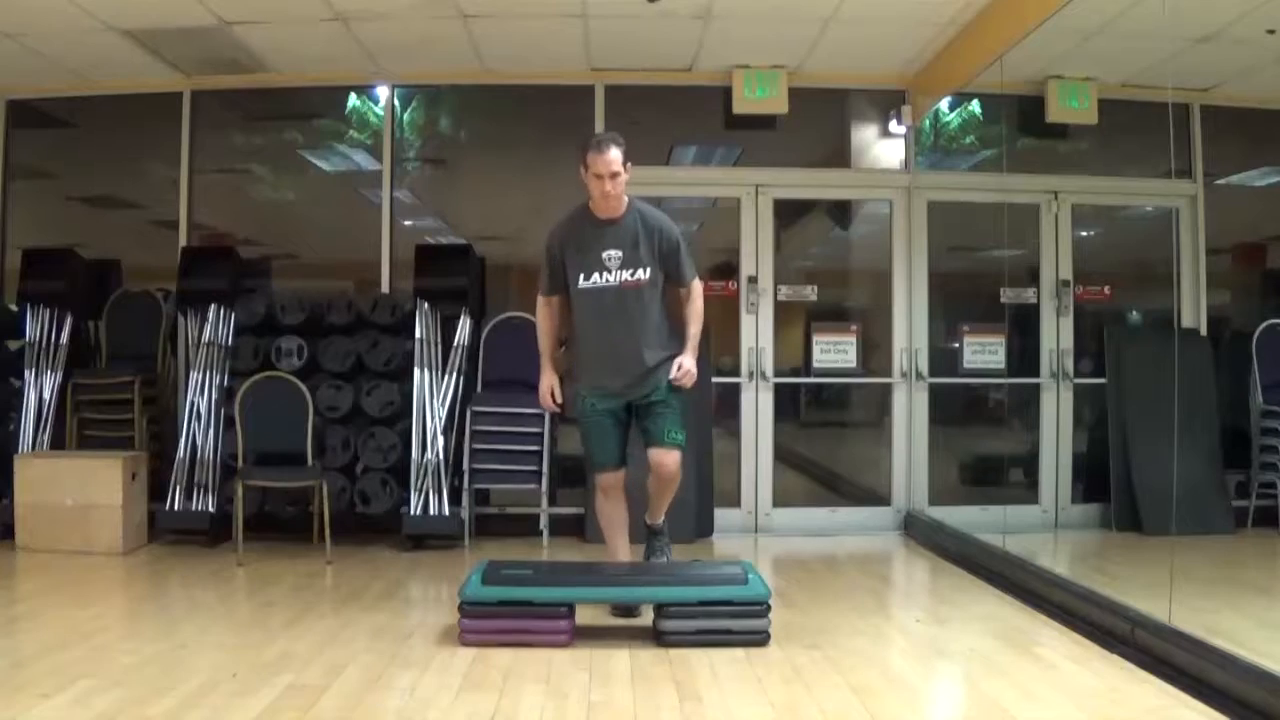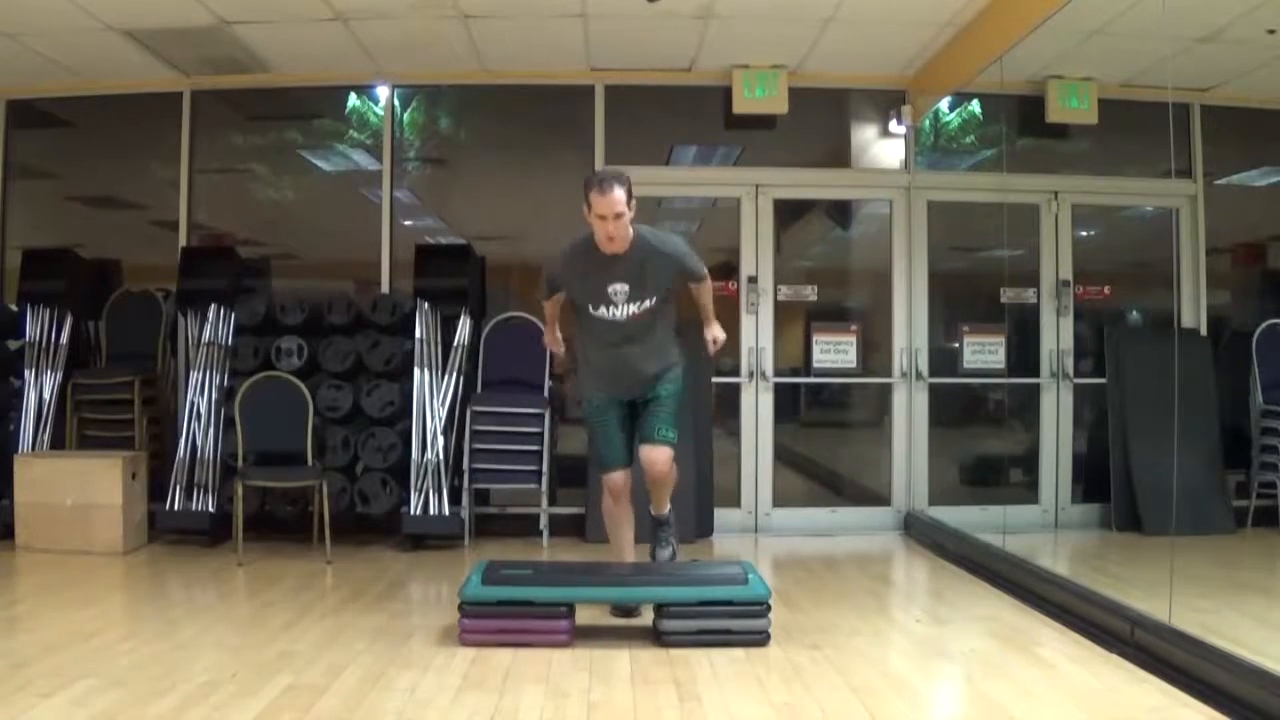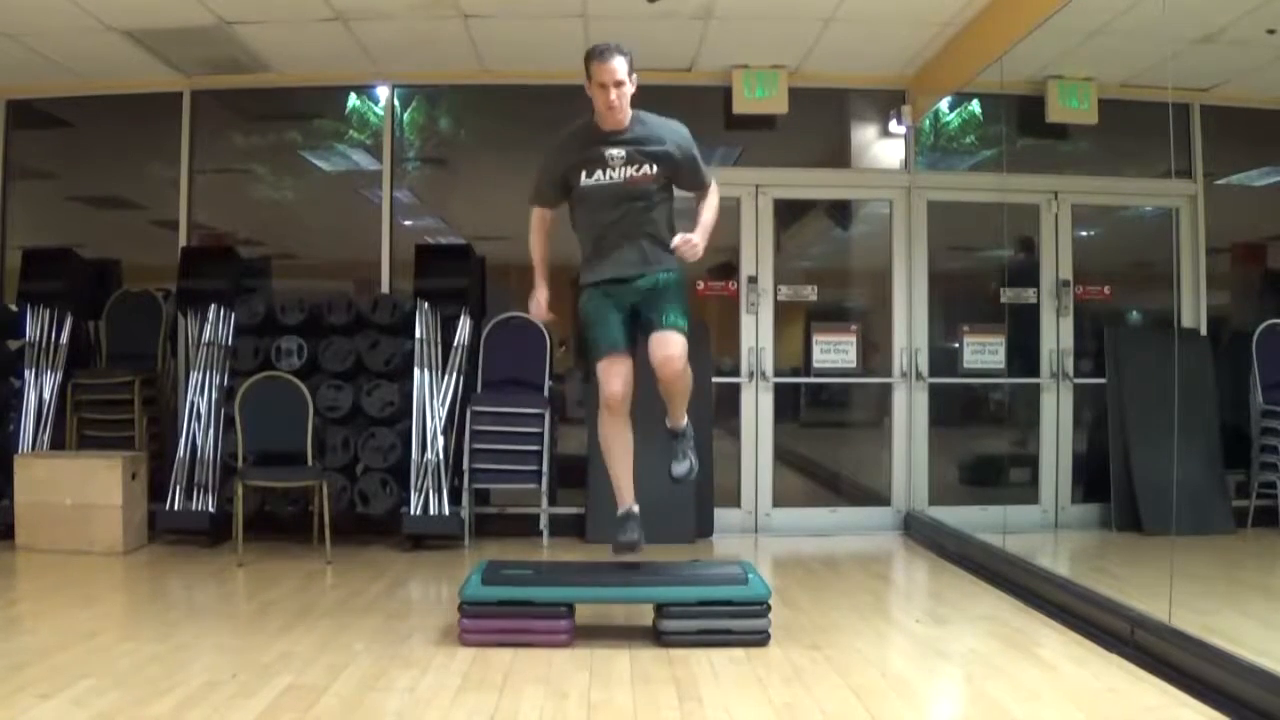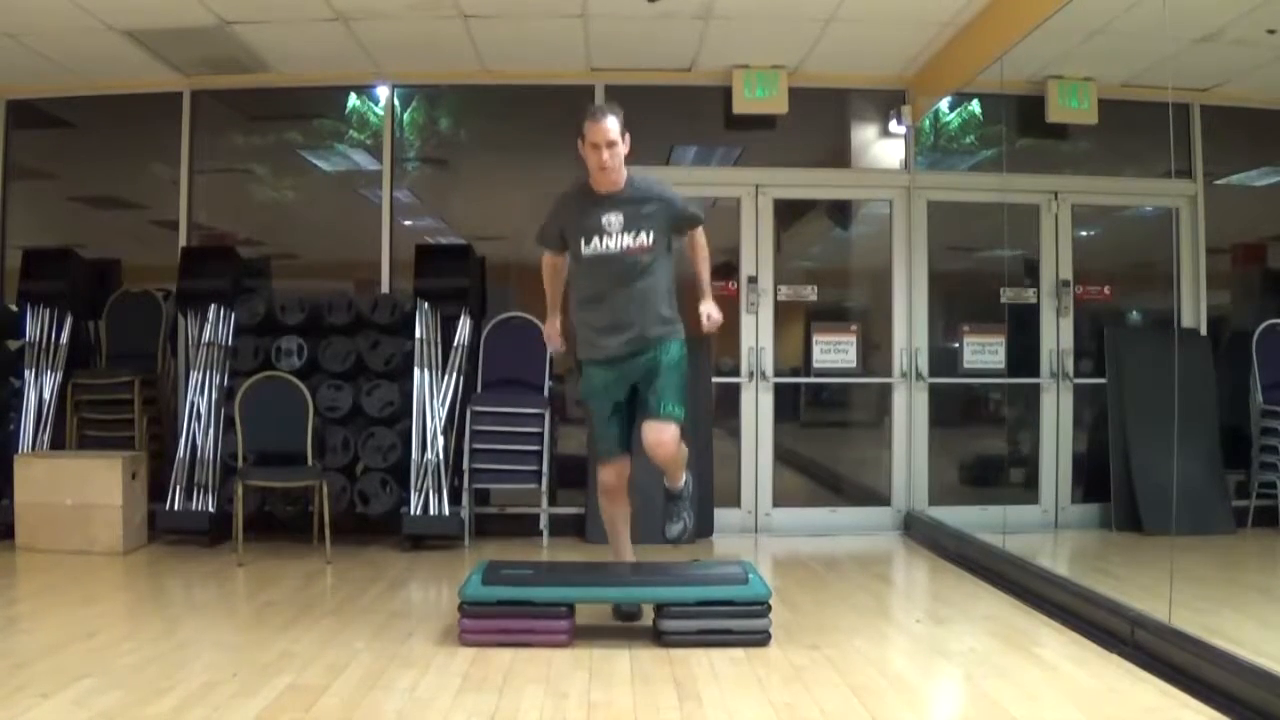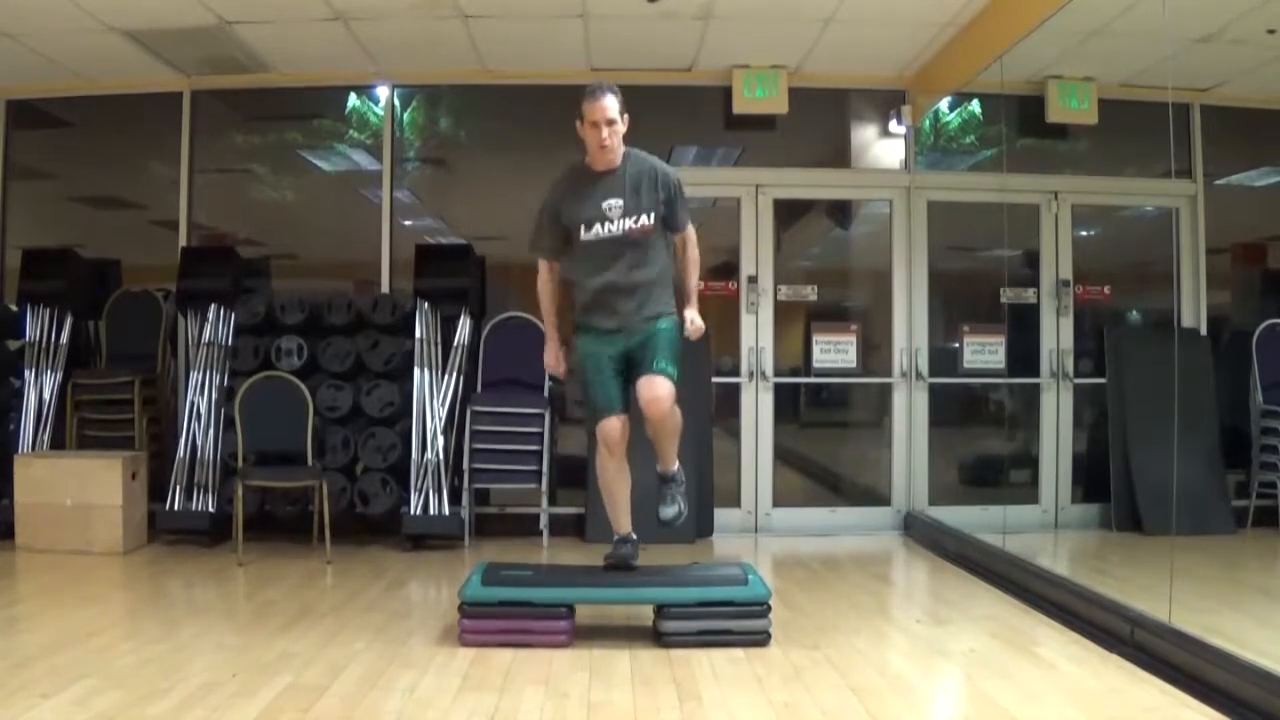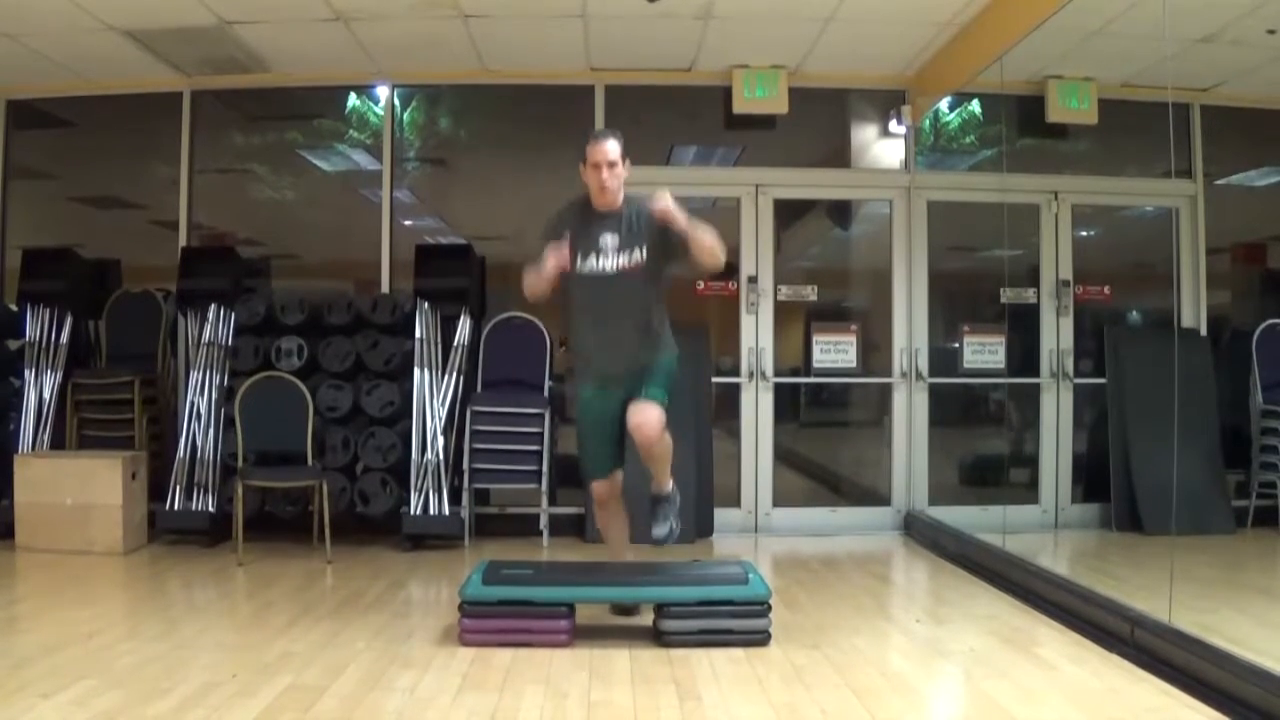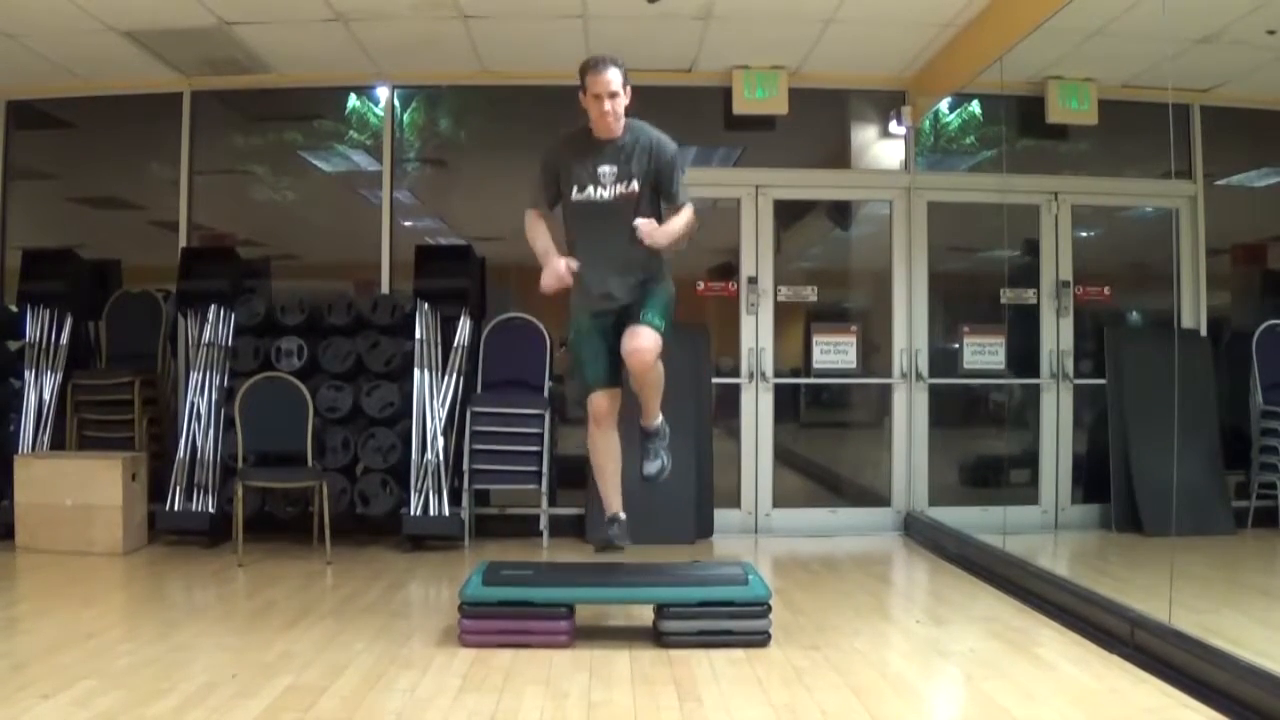
dt=0.7s
person 1, frame 1
left shoulder: (657, 226)
right shoulder: (565, 234)
left elbow: (691, 289)
right elbow: (549, 302)
left wrist: (690, 350)
right wrist: (547, 367)
left hip: (655, 372)
right hip: (595, 382)
left knee: (667, 463)
right knee: (608, 480)
left ankle: (656, 525)
person 1, frame 2
left shoulder: (666, 251)
right shoulder: (568, 262)
left elbow: (699, 279)
right elbow: (551, 298)
left wrist: (712, 324)
right wrist: (551, 331)
left hip: (659, 376)
right hip: (601, 386)
left knee: (657, 460)
right knee: (615, 481)
left ankle: (662, 515)
person 1, frame 3
left shoulder: (670, 136)
right shoulder: (569, 147)
left elbow: (708, 190)
right elbow: (541, 212)
left wrist: (700, 233)
right wrist: (540, 284)
left hip: (658, 273)
right hip: (601, 284)
left knee: (670, 358)
right knee: (614, 392)
left ankle: (679, 427)
right ankle: (627, 510)
person 1, frame 4
left shoulder: (660, 199)
right shoulder: (566, 210)
left elbow: (694, 231)
right elbow: (553, 254)
left wrist: (707, 297)
right wrist: (554, 319)
left hip: (660, 347)
right hip: (599, 359)
left knee: (661, 444)
right knee: (611, 477)
left ankle: (677, 484)
person 1, frame 5
left shoulder: (658, 175)
right shoulder: (564, 192)
left elbow: (684, 239)
right elbow: (547, 268)
left wrist: (693, 305)
right wrist: (552, 340)
left hip: (655, 315)
right hip: (596, 327)
left knee: (658, 400)
right knee: (611, 435)
left ankle: (669, 470)
right ankle: (624, 537)
person 1, frame 6
left shoulder: (658, 215)
right shoulder: (566, 223)
left elbow: (714, 262)
right elbow: (533, 290)
left wrist: (680, 221)
right wrist: (548, 268)
left hip: (651, 359)
right hip: (595, 372)
left knee: (645, 425)
right knee: (603, 490)
left ankle: (663, 491)
person 1, frame 7
left shoulder: (657, 146)
right shoulder: (562, 154)
left elbow: (685, 211)
right elbow: (535, 215)
left wrist: (664, 233)
right wrist: (550, 259)
left hip: (646, 285)
right hip: (589, 297)
left knee: (640, 352)
right knee: (600, 409)
left ankle: (653, 426)
right ankle: (614, 516)
